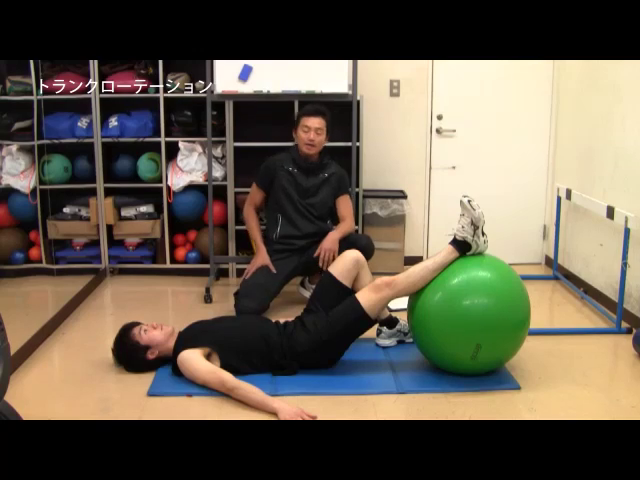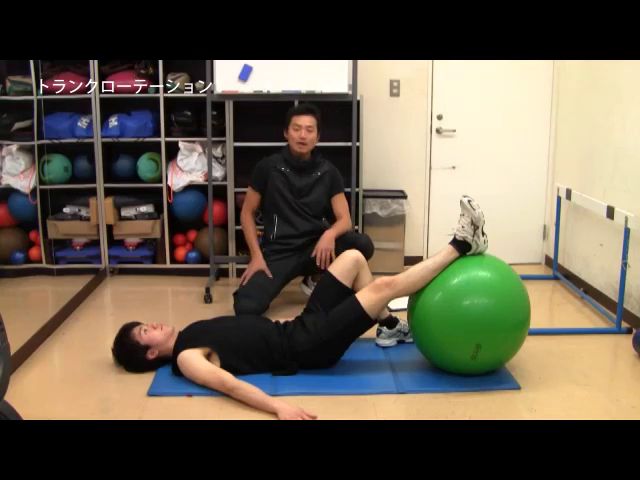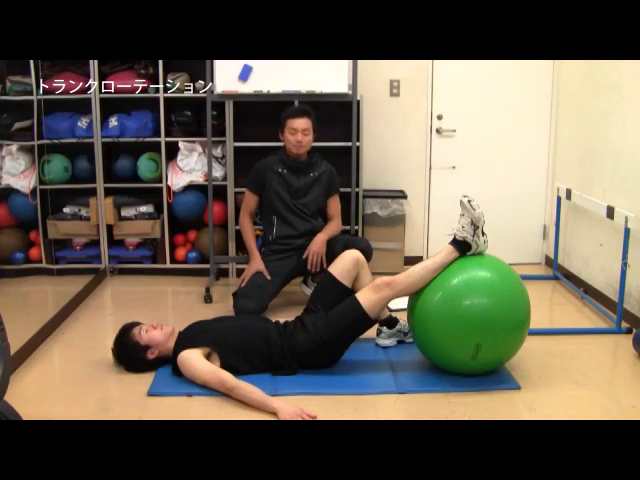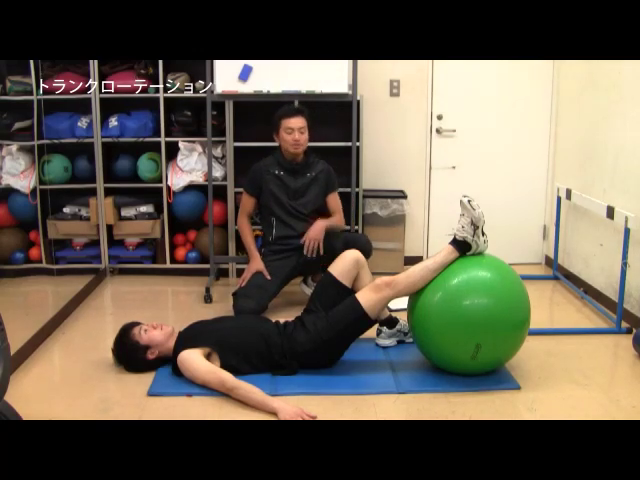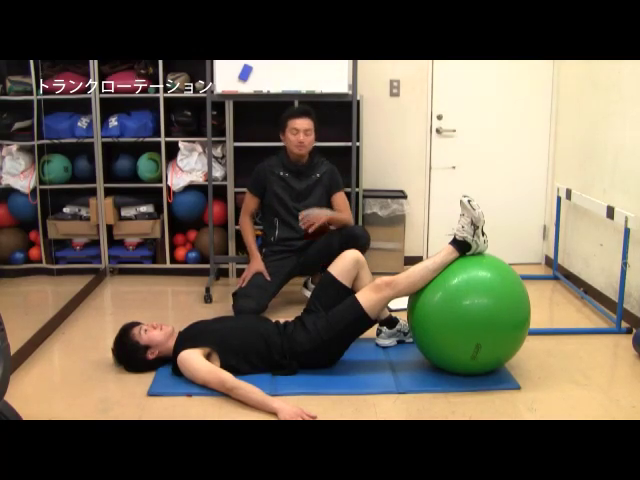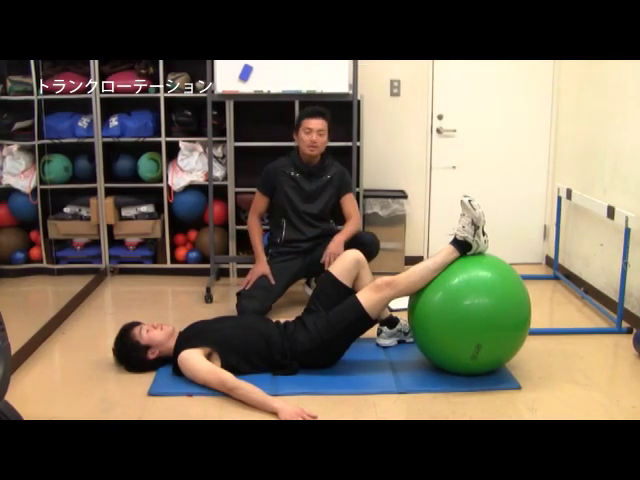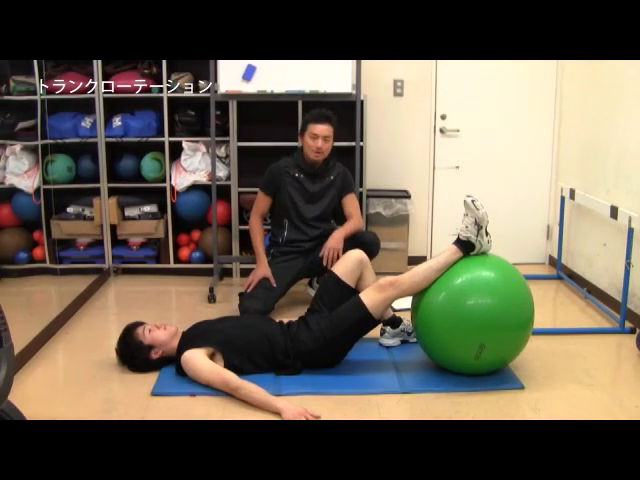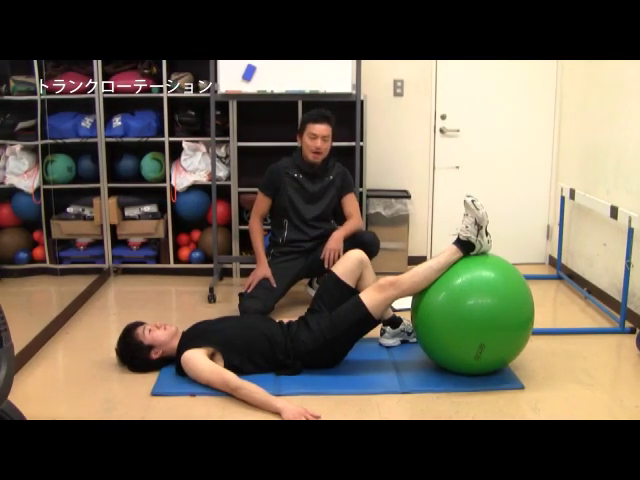
dt=0.3s
person 1, frame 1
left shoulder: (190, 334)
right shoulder: (186, 358)
right elbow: (227, 383)
right wrist: (277, 406)
left hip: (297, 328)
right hip: (305, 348)
left knee: (354, 257)
right knee: (383, 285)
right ankle: (461, 245)
person 1, frame 2
left shoulder: (189, 334)
right shoulder: (186, 358)
right elbow: (227, 382)
right wrist: (277, 406)
left hip: (298, 327)
right hip: (306, 348)
left knee: (353, 257)
right knee: (384, 286)
right ankle: (461, 245)
person 1, frame 3
left shoulder: (191, 333)
right shoulder: (186, 358)
right elbow: (227, 383)
right wrist: (277, 405)
left hip: (298, 328)
right hip: (305, 348)
left knee: (354, 257)
right knee: (384, 285)
right ankle: (462, 244)
person 1, frame 4
left shoulder: (189, 333)
right shoulder: (186, 358)
right elbow: (227, 382)
right wrist: (277, 406)
left hip: (297, 327)
right hip: (305, 348)
left knee: (354, 257)
right knee: (384, 286)
right ankle: (461, 245)
person 1, frame 5
left shoulder: (191, 333)
right shoulder: (186, 359)
right elbow: (227, 383)
right wrist: (277, 405)
left hip: (298, 328)
right hip: (305, 348)
left knee: (354, 257)
right knee: (384, 285)
right ankle: (462, 244)
person 1, frame 6
left shoulder: (191, 333)
right shoulder: (187, 358)
right elbow: (228, 382)
right wrist: (277, 406)
left hip: (298, 327)
right hip: (306, 348)
left knee: (354, 257)
right knee: (384, 285)
right ankle: (462, 245)
person 1, frame 7
left shoulder: (194, 333)
right shoulder: (190, 358)
right elbow: (231, 383)
right wrist: (281, 406)
left hip: (301, 328)
right hip: (309, 348)
left knee: (357, 257)
right knee: (388, 286)
right ankle: (465, 244)
person 1, frame 8
left shoulder: (194, 333)
right shoulder: (190, 358)
right elbow: (232, 383)
right wrist: (281, 406)
left hip: (301, 327)
right hip: (309, 348)
left knee: (358, 257)
right knee: (388, 285)
right ankle: (465, 244)
person 2, frame 1
left shoulder: (335, 174)
right shoulder: (275, 166)
left elbow: (348, 221)
right elbow: (250, 208)
left wrist: (334, 235)
right wrist: (260, 250)
left hip: (317, 248)
right hip: (280, 251)
left knee: (364, 245)
right knee: (247, 307)
left ankle: (315, 281)
person 2, frame 2
left shoulder: (328, 172)
right shoulder: (267, 167)
left elbow: (345, 220)
right elbow: (247, 213)
left wrist: (330, 234)
right wrist: (256, 255)
left hip: (316, 247)
right hip: (278, 251)
left knee: (363, 245)
right knee: (246, 308)
left ankle: (317, 279)
person 2, frame 3
left shoulder: (325, 172)
right shoulder: (265, 169)
left elbow: (335, 221)
right elbow: (245, 215)
left wrist: (322, 238)
right wrist: (255, 257)
left hip: (314, 246)
right hip: (278, 251)
left knee: (362, 249)
right knee: (245, 308)
left ankle: (316, 280)
person 2, frame 4
left shoulder: (323, 171)
right shoulder: (262, 171)
left elbow: (339, 219)
right elbow: (243, 217)
left wrist: (323, 224)
right wrist: (254, 257)
left hip: (314, 246)
right hip: (277, 252)
left knee: (361, 245)
right knee: (245, 308)
left ankle: (317, 279)
person 2, frame 5
left shoulder: (327, 171)
right shoulder: (266, 171)
left elbow: (347, 218)
right elbow: (246, 216)
left wrist: (327, 215)
right wrist: (255, 257)
left hip: (313, 245)
right hip: (278, 253)
left knee: (359, 235)
right knee: (244, 307)
left ankle: (318, 280)
person 2, frame 6
left shoulder: (337, 173)
right shoulder: (276, 171)
left elbow: (354, 219)
right elbow: (254, 216)
left wrist: (339, 239)
right wrist: (261, 260)
left hip: (321, 248)
right hip: (283, 253)
left knee: (369, 243)
right knee: (249, 309)
person 2, frame 7
left shoulder: (340, 174)
right shoulder: (279, 171)
left elbow: (356, 219)
right elbow: (256, 217)
left wrist: (339, 234)
right wrist: (261, 262)
left hip: (322, 249)
right hip: (285, 253)
left knee: (370, 241)
right knee: (251, 308)
person 2, frame 8
left shoulder: (339, 174)
right shoulder: (279, 171)
left elbow: (355, 219)
right elbow: (256, 219)
left wrist: (339, 234)
right wrist: (262, 263)
left hip: (322, 248)
right hip: (285, 253)
left knee: (369, 241)
right knee: (251, 309)
